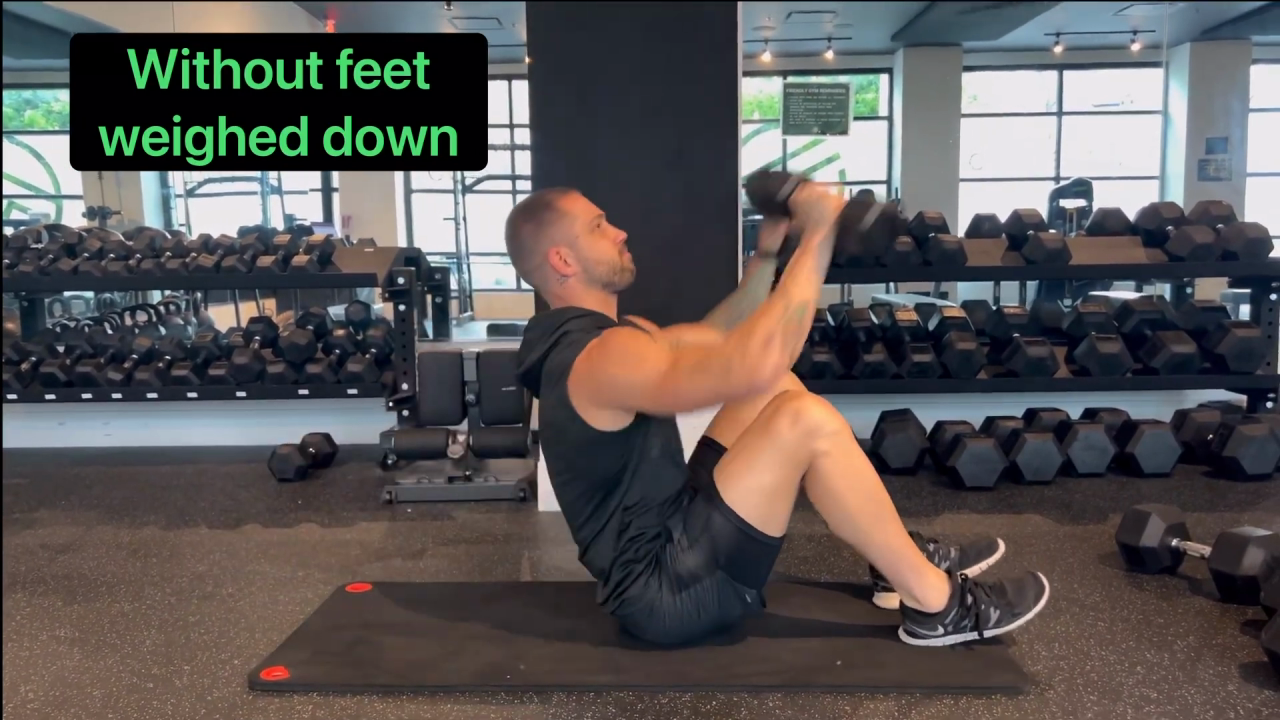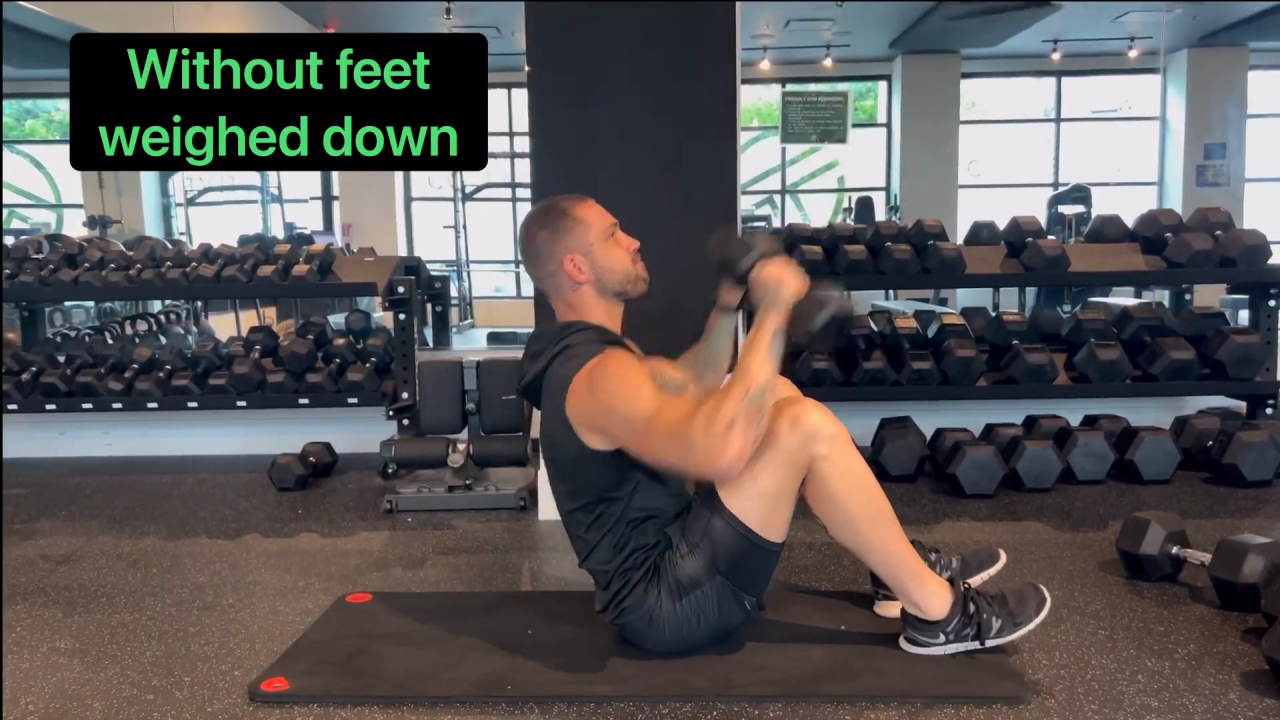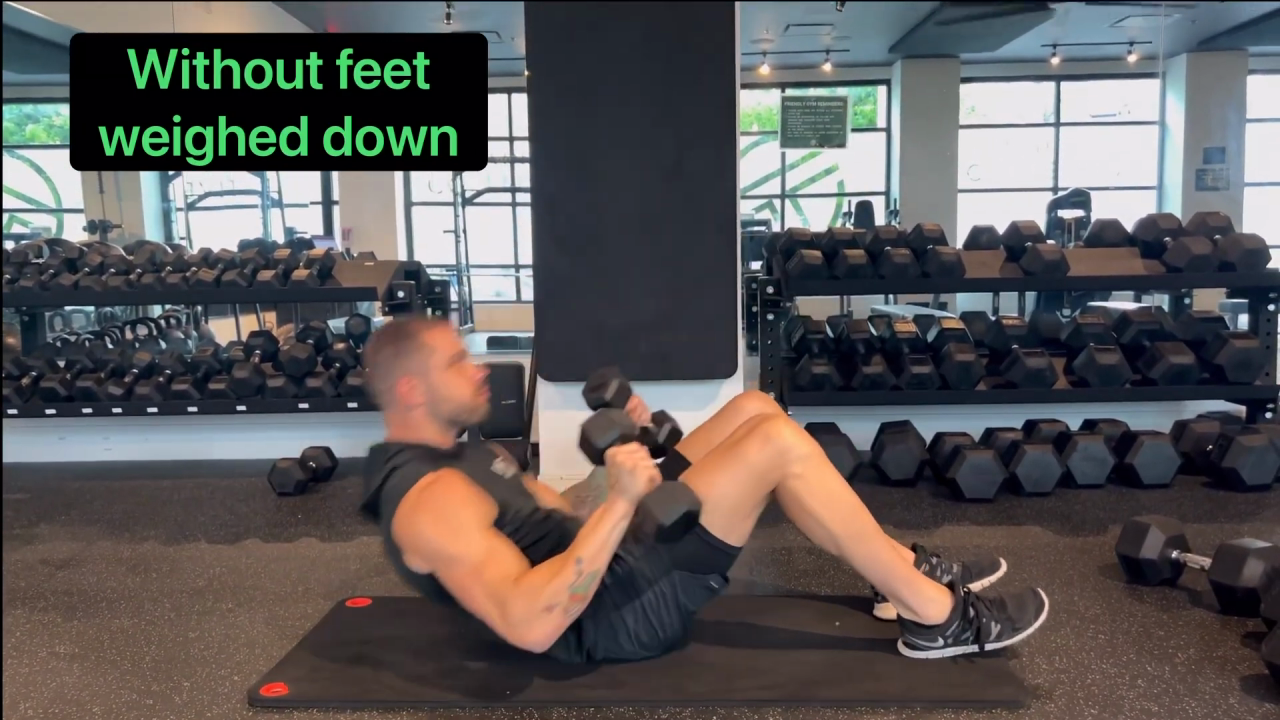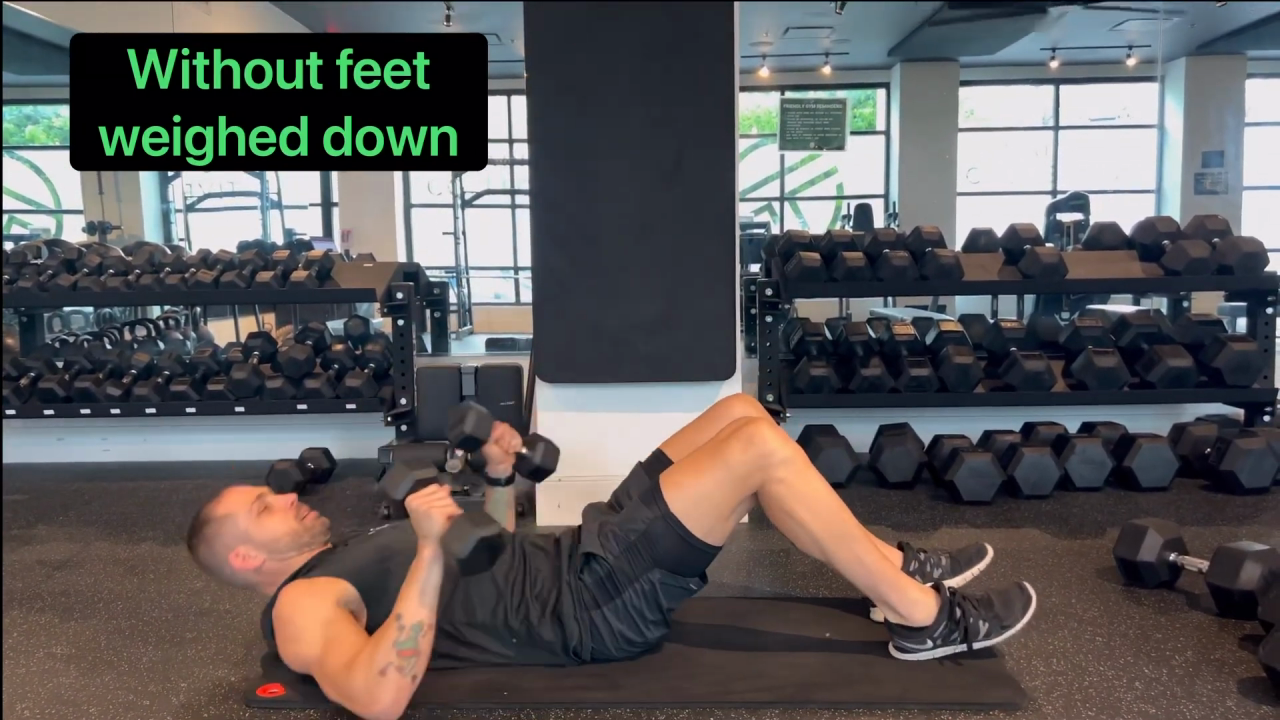
dt=0.4s
person 1, frame 1
left shoulder: (597, 331)
right shoulder: (602, 358)
left elbow: (717, 341)
right elbow: (755, 366)
left wrist: (768, 252)
right wrist: (818, 235)
left hip: (667, 542)
right hip: (661, 592)
left knee: (781, 396)
right knee: (806, 420)
left ankle: (904, 558)
right ankle: (939, 600)
person 1, frame 2
left shoulder: (587, 350)
right shoulder: (599, 374)
left elbow: (686, 397)
right elbow: (724, 450)
left wrist: (725, 308)
right wrist: (774, 310)
left hip: (676, 552)
right hip: (668, 600)
left knee: (782, 401)
right knee: (807, 426)
left ankle: (901, 570)
right ankle: (938, 614)
person 1, frame 3
left shoulder: (453, 458)
right shoulder: (430, 504)
right elbow: (535, 624)
left wrist: (616, 443)
right wrist: (626, 495)
left hip: (618, 562)
right hip: (625, 611)
left knee: (756, 411)
right knee: (775, 441)
left ankle: (906, 571)
right ankle: (935, 615)
person 1, frame 4
left shoulder: (349, 560)
right shoulder: (303, 607)
left wrist: (495, 479)
right wrist: (430, 548)
left hip: (581, 554)
right hip: (598, 603)
left knee: (740, 412)
right knee: (763, 448)
left ankle: (895, 567)
right ankle: (926, 617)
